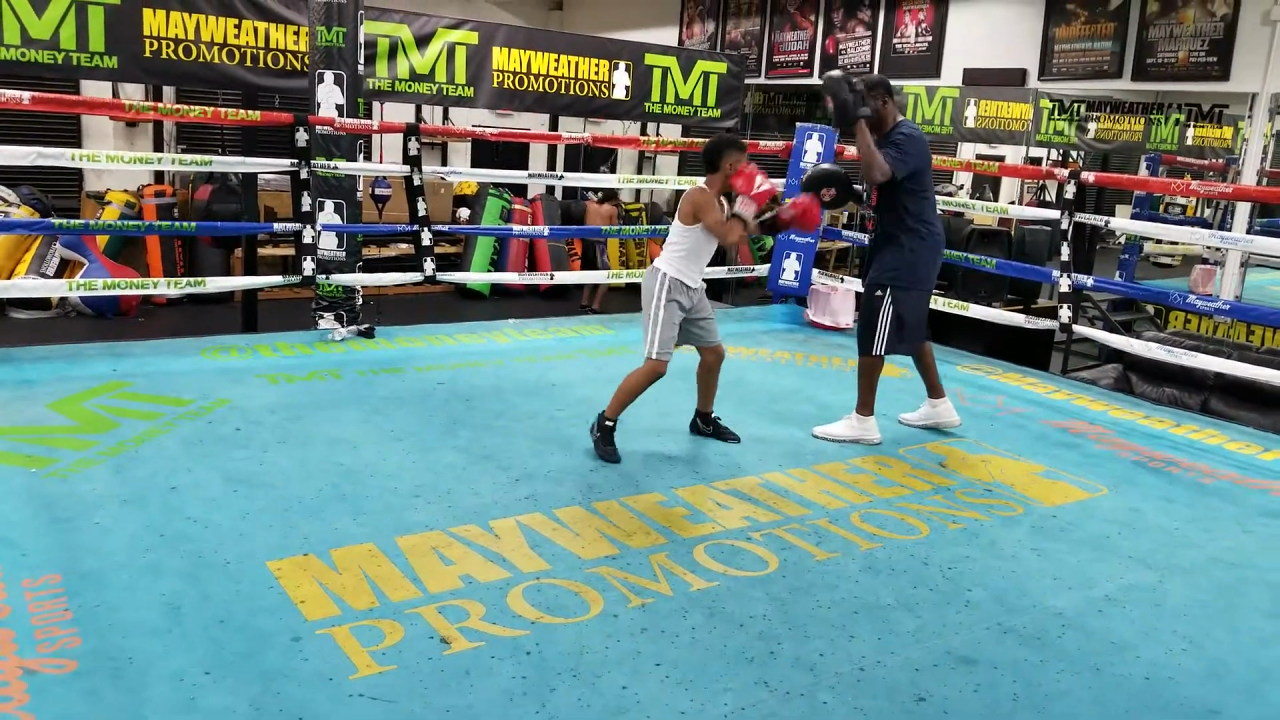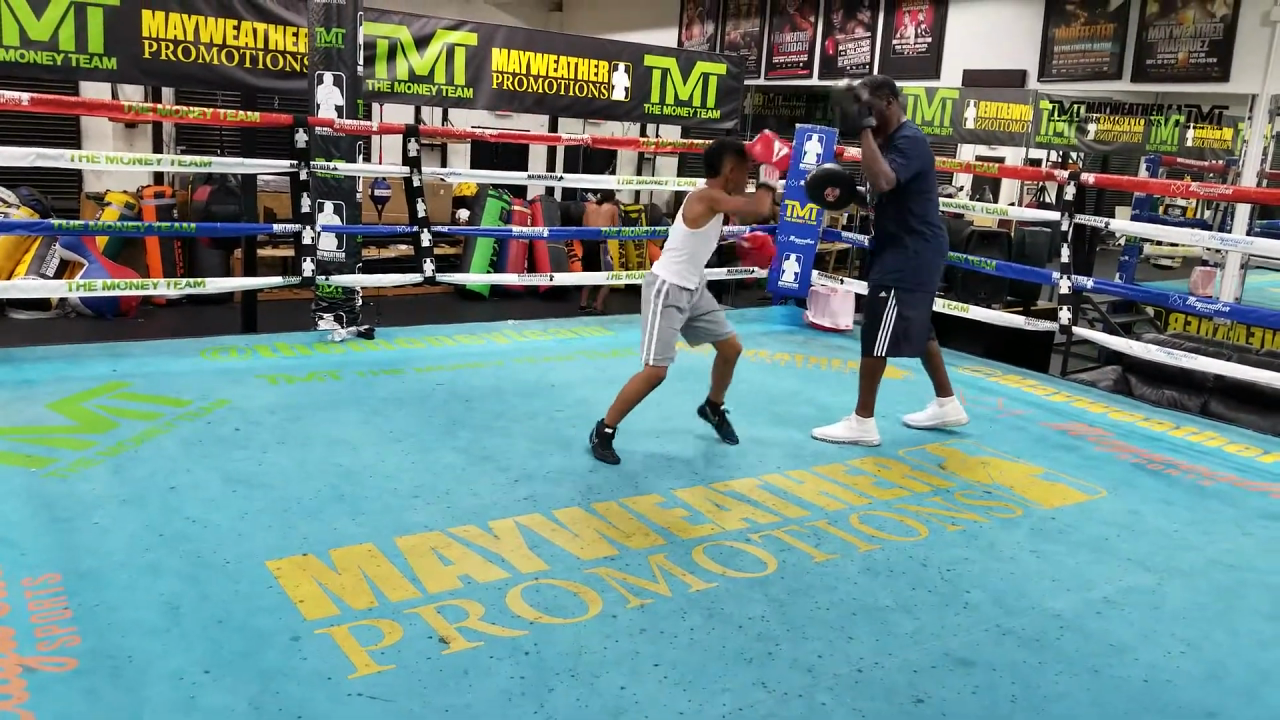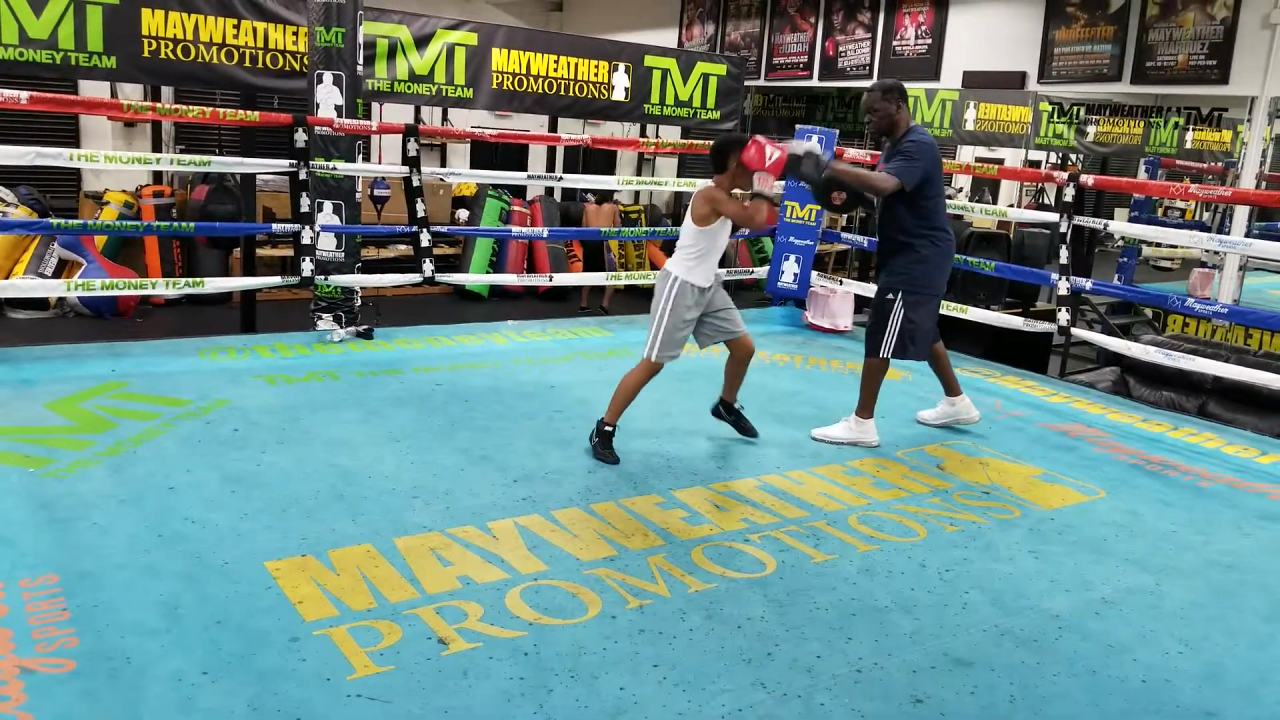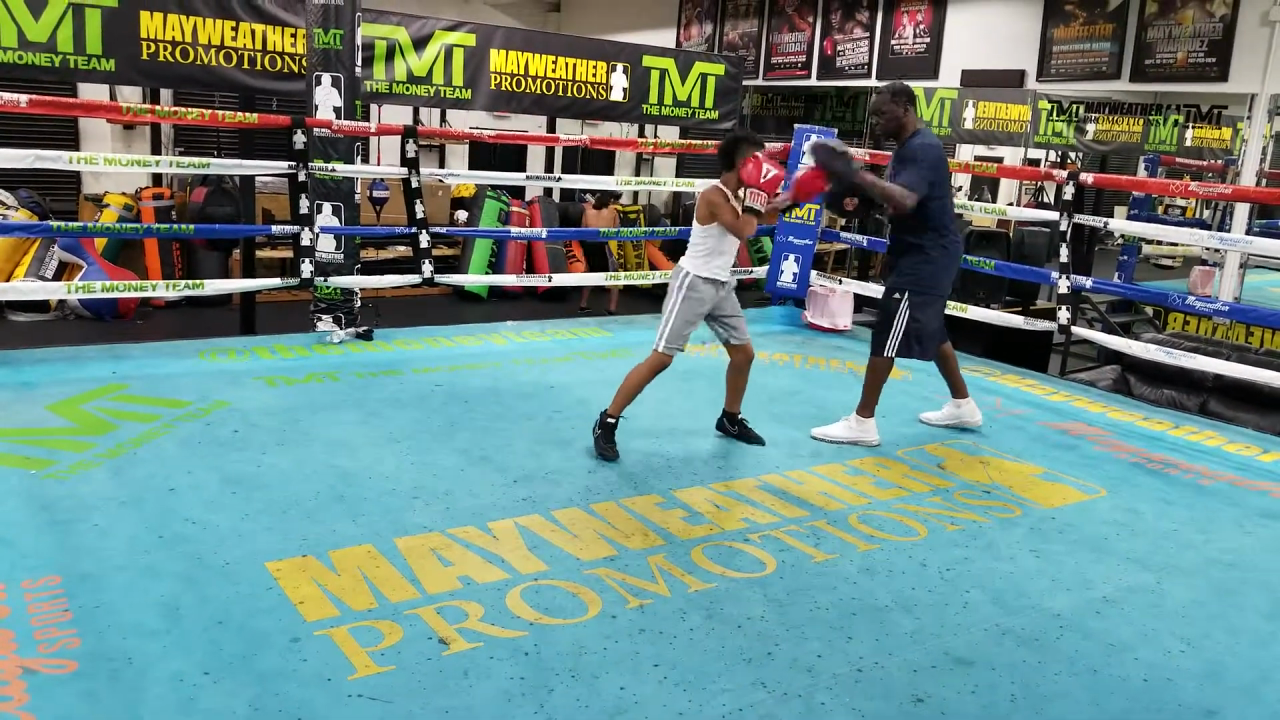
dt=0.1s
person 1, frame 1
left shoulder: (906, 138)
right shoulder: (886, 136)
left elbow: (876, 174)
right elbow: (880, 187)
left wrist: (857, 120)
left hip: (908, 250)
right hip: (899, 248)
left knee: (875, 333)
right knee: (910, 329)
left ankle: (863, 421)
right ankle: (939, 406)
person 1, frame 2
left shoulder: (910, 142)
right shoulder: (889, 140)
left elbow: (882, 181)
right elbow: (880, 191)
left wrist: (863, 130)
left hip: (911, 253)
right hip: (906, 250)
left knee: (877, 334)
right knee: (916, 329)
left ankle: (863, 422)
right ankle: (946, 405)
person 1, frame 3
left shoulder: (918, 145)
right shoulder: (897, 143)
left elbow: (885, 185)
right elbow: (885, 194)
left wrist: (827, 167)
right wrist: (851, 196)
left hip: (920, 255)
right hip: (913, 253)
left knee: (882, 336)
right knee: (922, 330)
left ankle: (862, 423)
right ankle: (957, 403)
person 1, frame 4
left shoulder: (923, 148)
right shoulder: (905, 146)
left elbow: (903, 201)
left wrist: (857, 175)
right wrist: (864, 199)
left hip: (927, 257)
right hip: (920, 254)
left knee: (887, 336)
right knee: (930, 331)
left ankle: (862, 422)
right ankle: (963, 405)
person 2, frame 1
left shoulder: (717, 197)
right shoulder: (700, 196)
left elbow: (745, 231)
right elbow: (729, 238)
left wrist: (783, 218)
right wrist: (747, 199)
left hip: (691, 287)
right hip: (667, 283)
left knee: (714, 354)
right knee: (656, 366)
left ankle: (704, 418)
right ankle: (605, 424)
person 2, frame 2
left shoulder: (713, 198)
right shoulder: (708, 197)
right elbow: (760, 209)
right wrist: (770, 172)
left hip: (693, 289)
right hip: (667, 289)
left knee: (732, 346)
right knee: (655, 371)
left ankle: (713, 407)
right ankle: (603, 432)
person 2, frame 3
left shoulder: (721, 197)
right shoulder: (712, 195)
right elbow: (757, 219)
right wrist: (764, 175)
left hip: (707, 287)
right hip: (680, 285)
left knee: (744, 347)
right knee: (652, 363)
left ankle: (727, 406)
right ankle: (604, 431)
person 2, frame 4
left shoulder: (736, 192)
right shoulder: (713, 194)
left elbow: (750, 222)
right elbow: (746, 230)
left wrist: (784, 198)
right wrist: (760, 191)
left hip: (720, 286)
right hip: (694, 282)
left knee: (744, 353)
right knee: (661, 357)
left ankle: (731, 419)
right ankle: (607, 424)
